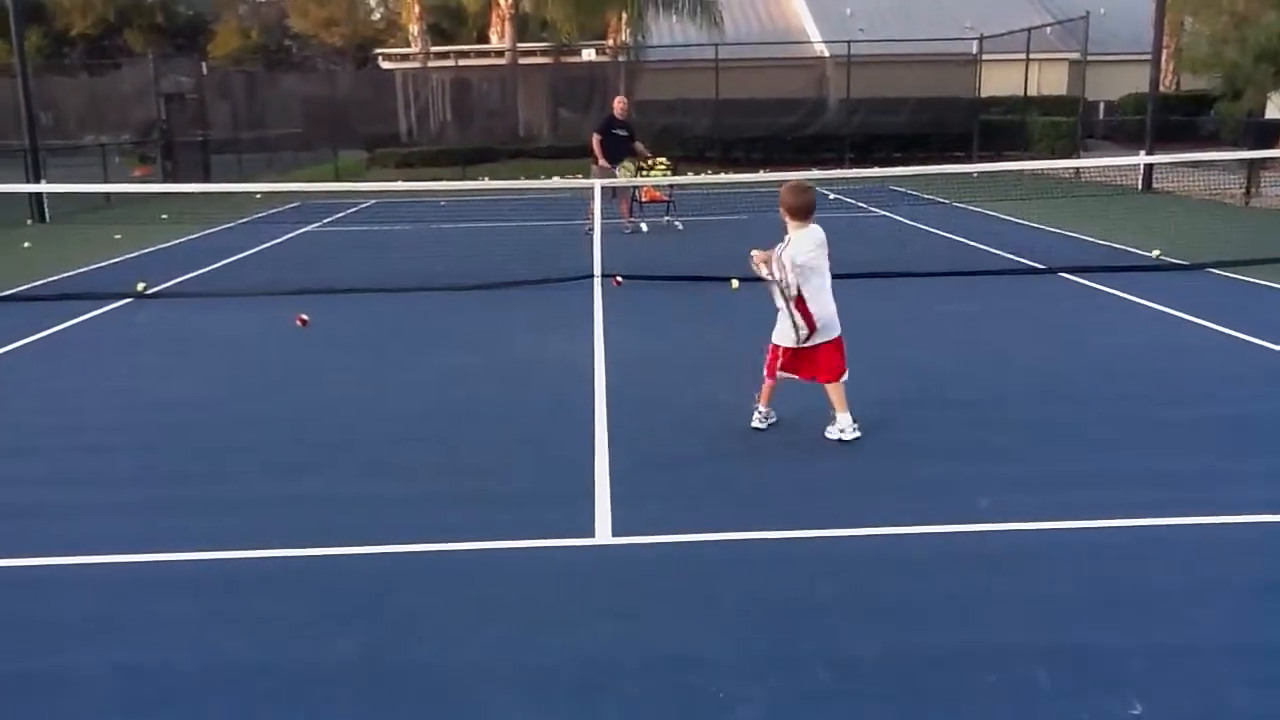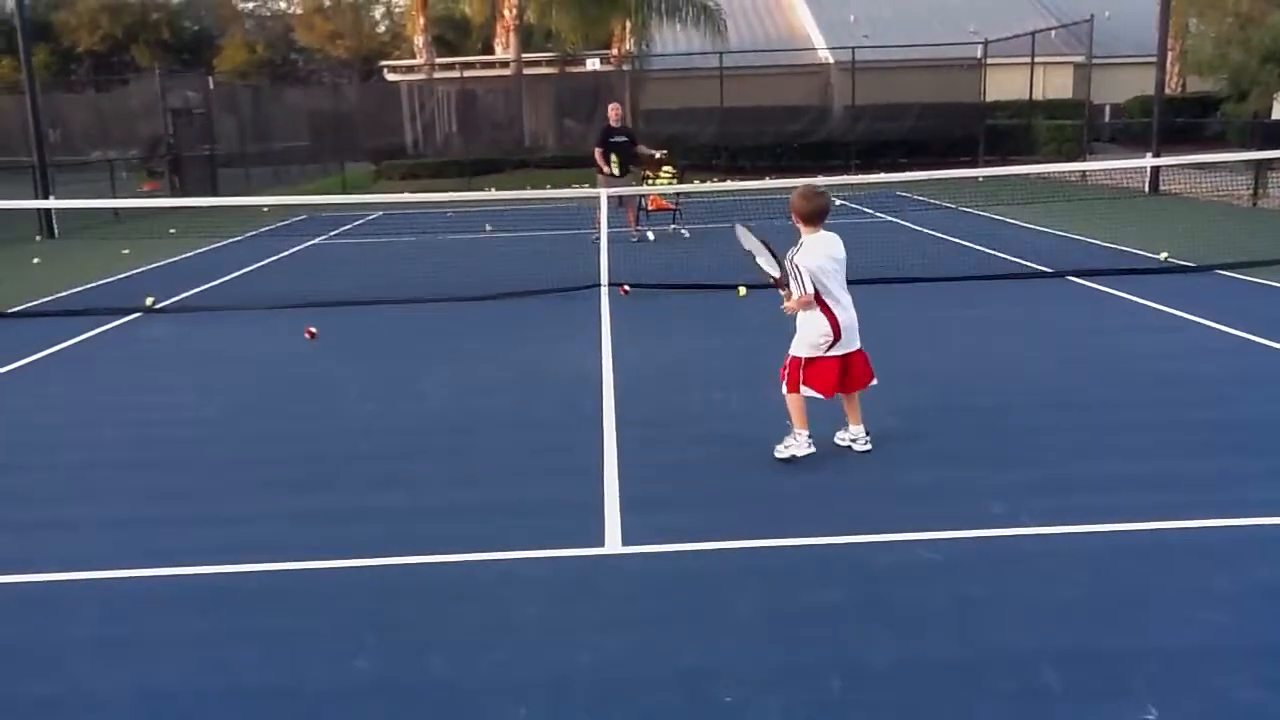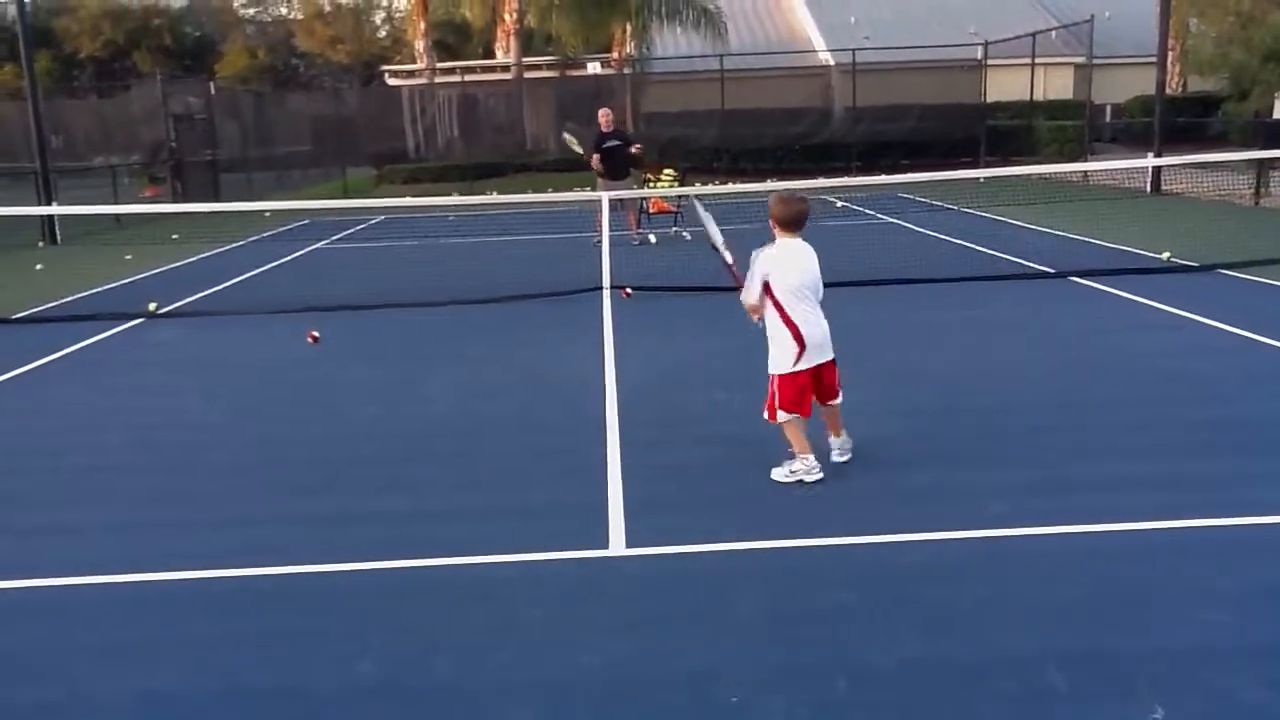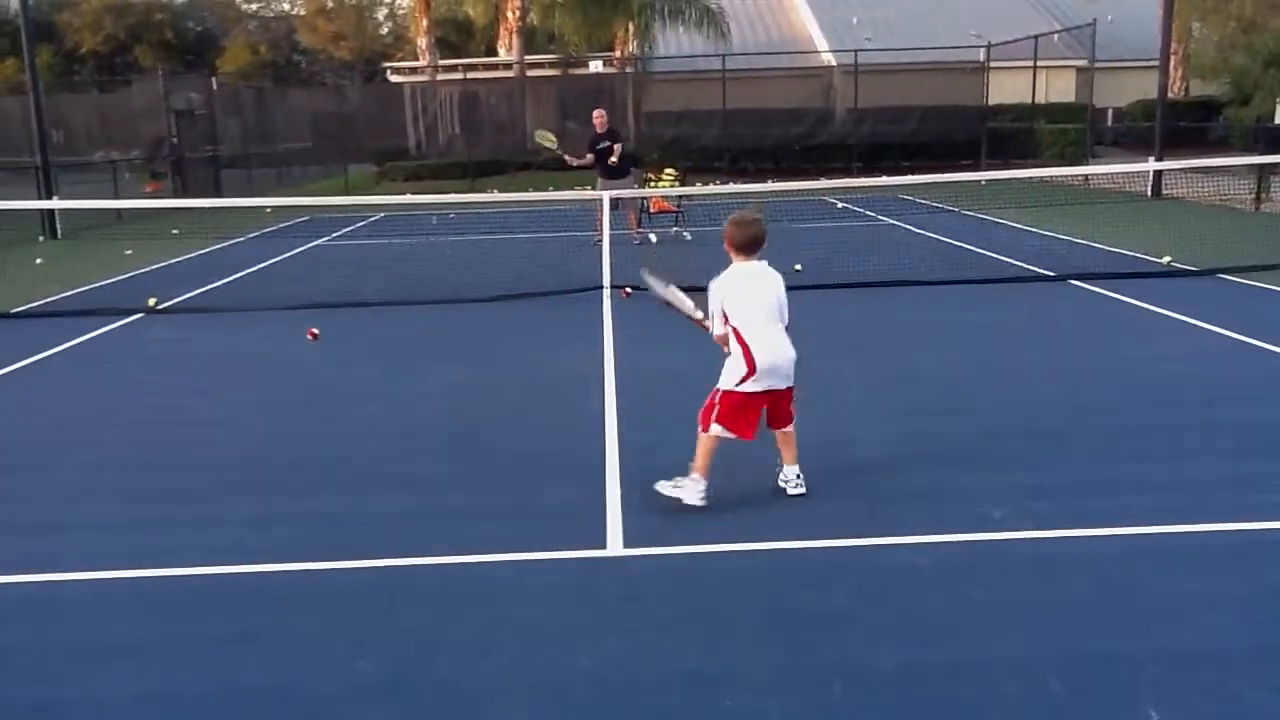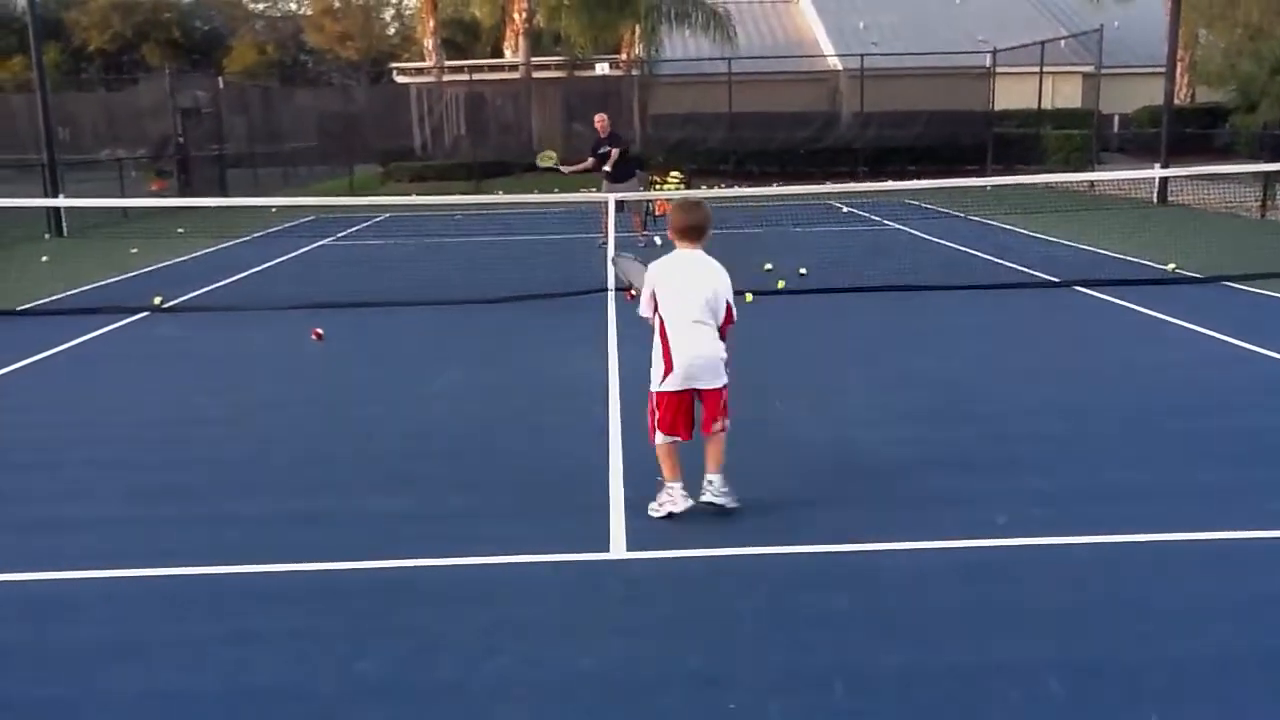
dt=0.3s
person 1, frame 1
left shoulder: (785, 252)
right shoulder: (817, 234)
left elbow: (789, 293)
left wrist: (769, 274)
right wrist: (768, 258)
left hip: (798, 322)
right hip: (828, 318)
left knee: (776, 366)
right knee: (831, 371)
left ankle: (763, 411)
right ankle: (846, 423)
person 1, frame 2
left shoulder: (798, 256)
right shoulder: (835, 241)
left elbow: (805, 300)
left wrist: (791, 304)
right wrist: (797, 294)
left hip: (819, 330)
right hip: (847, 324)
left knee: (792, 380)
right knee: (846, 380)
left ankle: (801, 439)
right ankle: (857, 433)
person 1, frame 3
left shoulder: (764, 258)
right shoulder: (809, 253)
left elbow: (752, 305)
right elbow: (815, 294)
left wrist: (760, 311)
left hip: (793, 344)
right hip: (820, 336)
left knee: (782, 406)
right knee: (827, 395)
left ankle: (806, 463)
right ankle: (839, 441)
person 1, frame 4
left shoulder: (721, 284)
right shoulder: (775, 278)
left elbow: (721, 337)
right elbow: (781, 322)
left hip: (748, 364)
right hip: (783, 359)
left knee: (711, 421)
right knee: (782, 420)
left ankle: (695, 484)
right ankle: (792, 475)
person 1, frame 5
left shoulder: (657, 270)
right shoulder: (718, 272)
left elbow: (651, 315)
right elbow: (726, 321)
left hip: (673, 362)
right hip: (710, 360)
left knee: (663, 429)
right knee: (715, 425)
left ankle: (674, 491)
right ankle: (715, 483)
